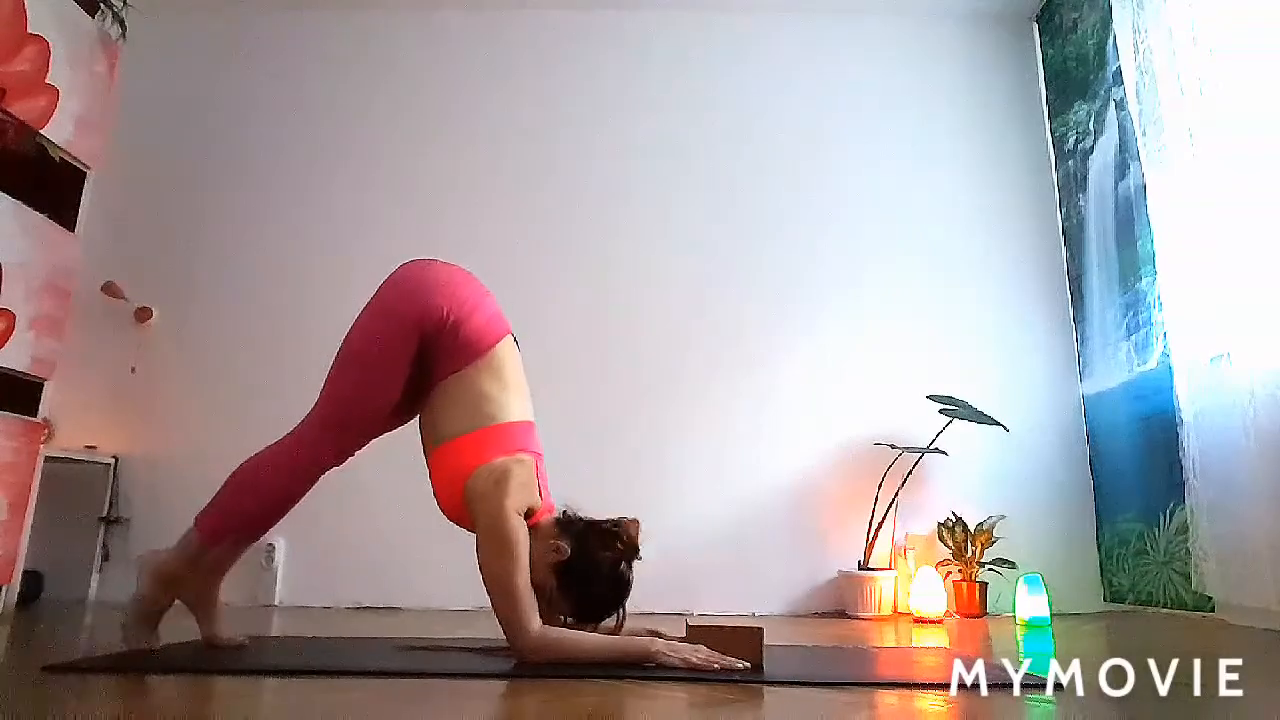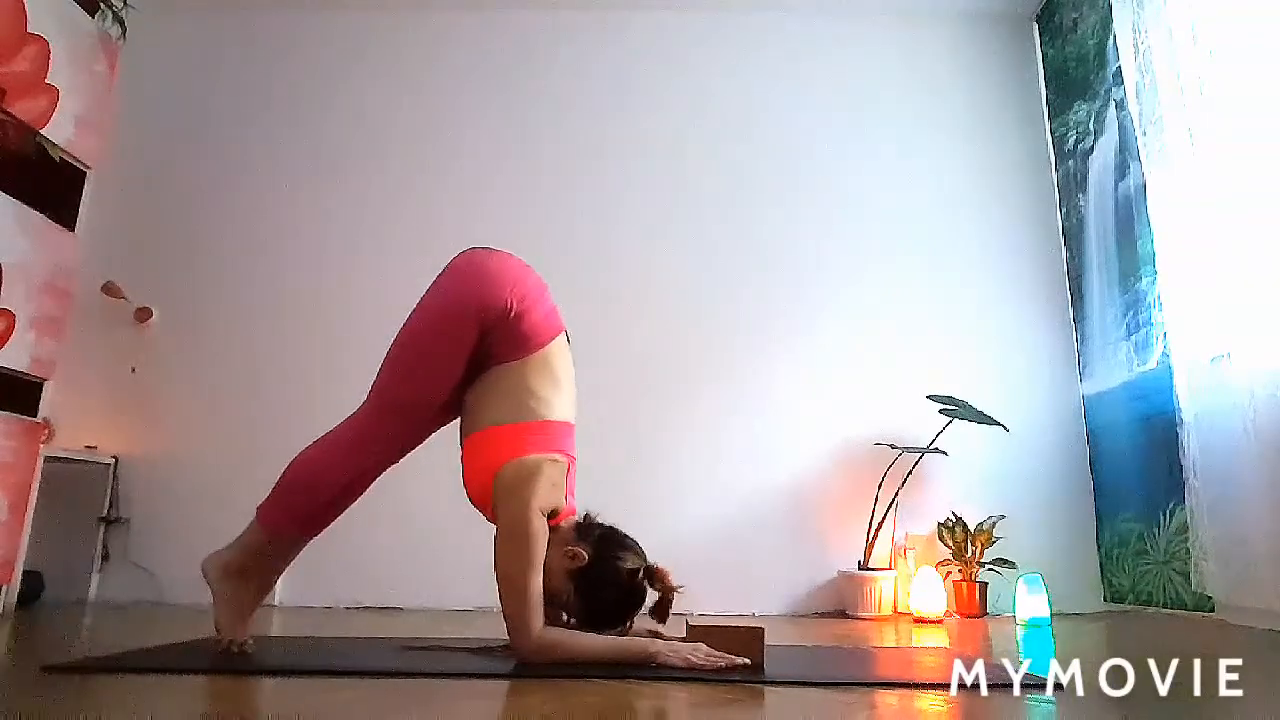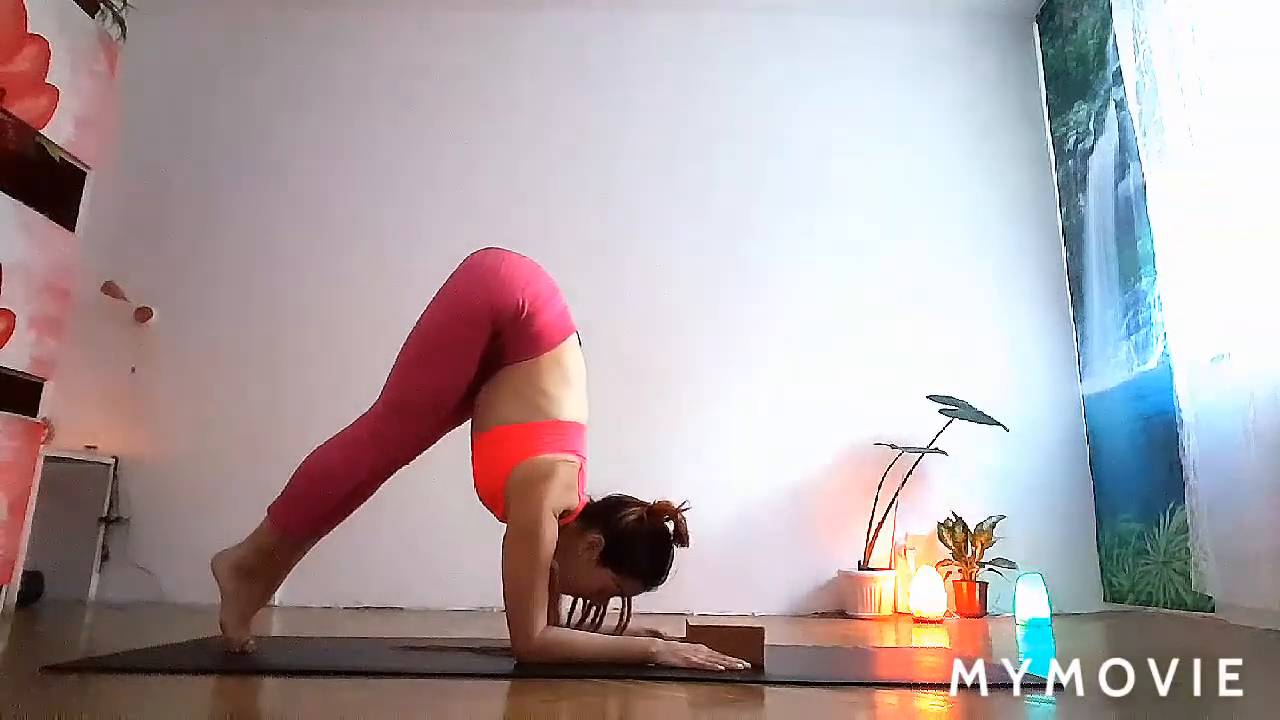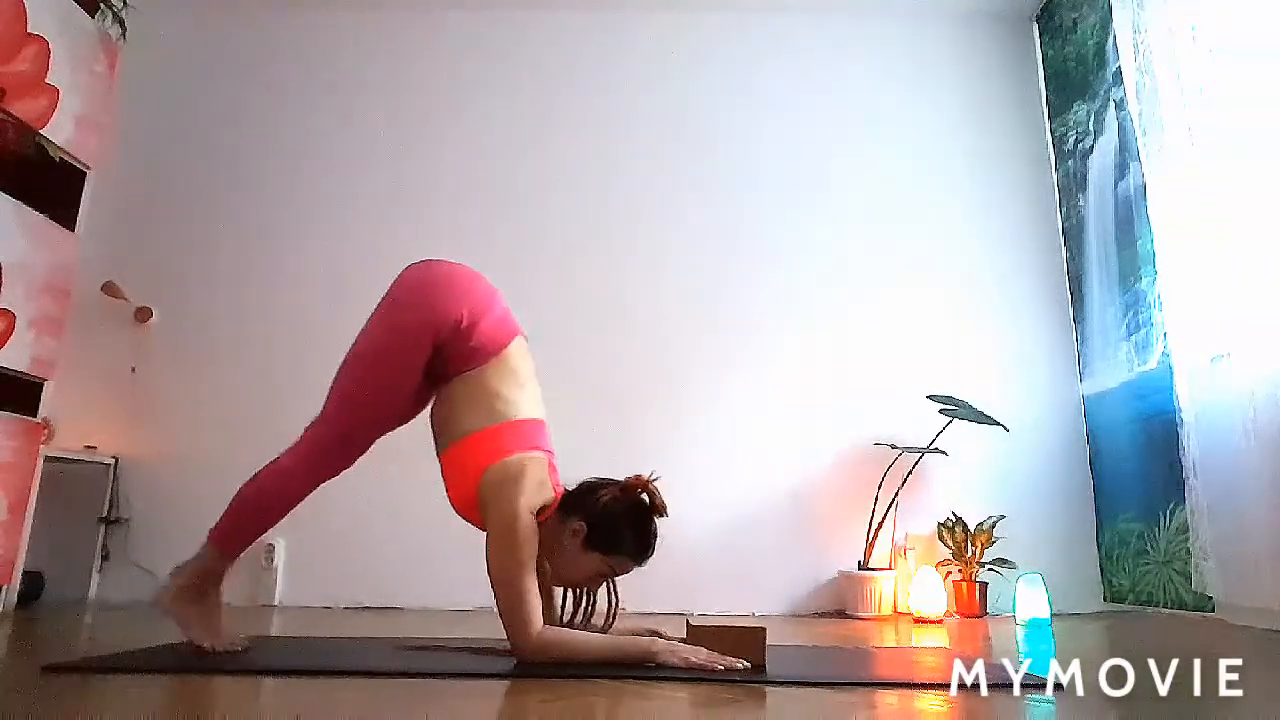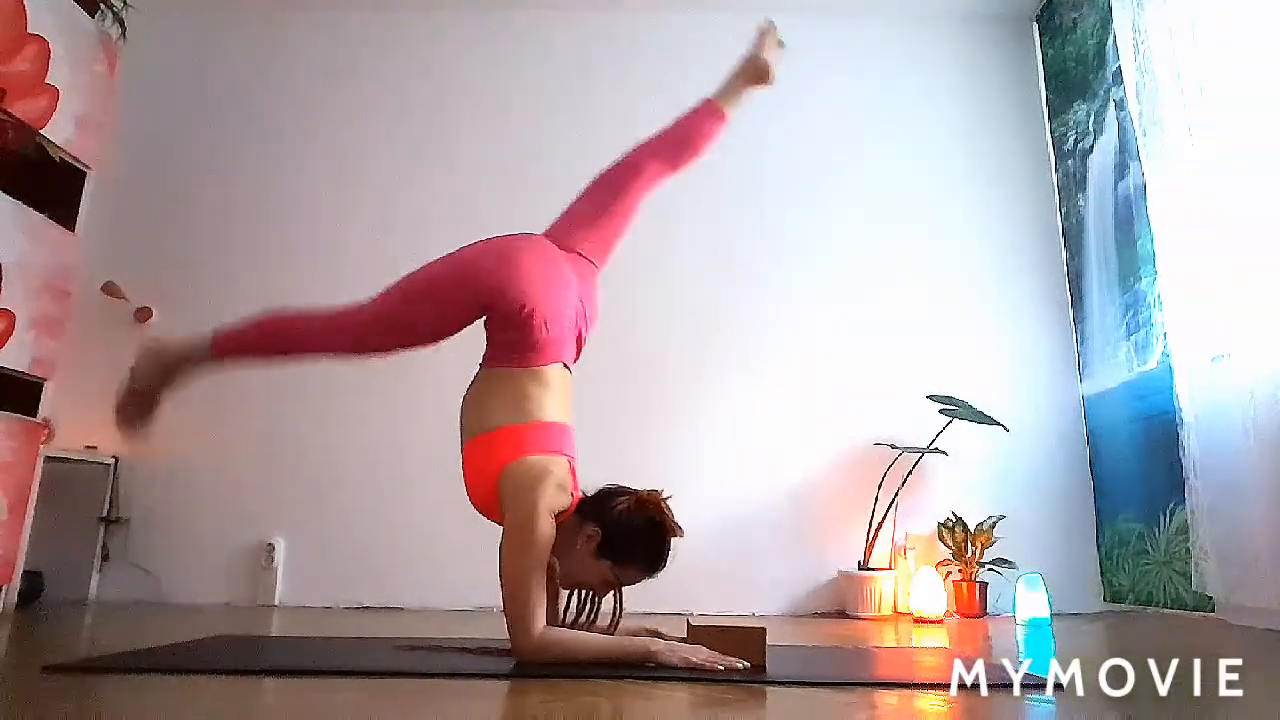
dt=1s
person 1, frame 1
right shoulder: (505, 499)
right elbow: (529, 641)
left wrist: (613, 632)
right wrist: (647, 648)
left hip: (443, 330)
right hip: (429, 308)
left knee: (321, 451)
right knee: (318, 444)
left ankle: (203, 577)
right ankle: (174, 565)
person 1, frame 2
right shoulder: (531, 498)
right elbow: (529, 641)
left wrist: (622, 632)
right wrist: (648, 648)
left hip: (499, 318)
left knee: (377, 446)
right knee: (372, 438)
left ankle: (255, 573)
right ankle: (240, 562)
person 1, frame 3
right shoulder: (544, 498)
right elbow: (529, 642)
left wrist: (621, 634)
right wrist: (649, 649)
left hip: (510, 319)
left knee: (390, 445)
right knee: (385, 437)
left ankle: (261, 569)
right ankle: (251, 561)
person 1, frame 4
left shoulder: (545, 501)
right shoulder: (520, 497)
left elbow: (542, 625)
right elbow: (529, 641)
left wrist: (630, 639)
right wrist: (647, 647)
left hip: (450, 320)
right hip: (436, 304)
left knee: (330, 445)
right knee: (325, 449)
left ankle: (205, 573)
right ankle: (195, 585)
person 1, frame 5
right shoulder: (535, 502)
right elbow: (529, 639)
right wrist: (646, 648)
left hip: (558, 286)
right hip: (519, 284)
left knee: (644, 169)
right knee: (339, 332)
left ankle: (738, 82)
